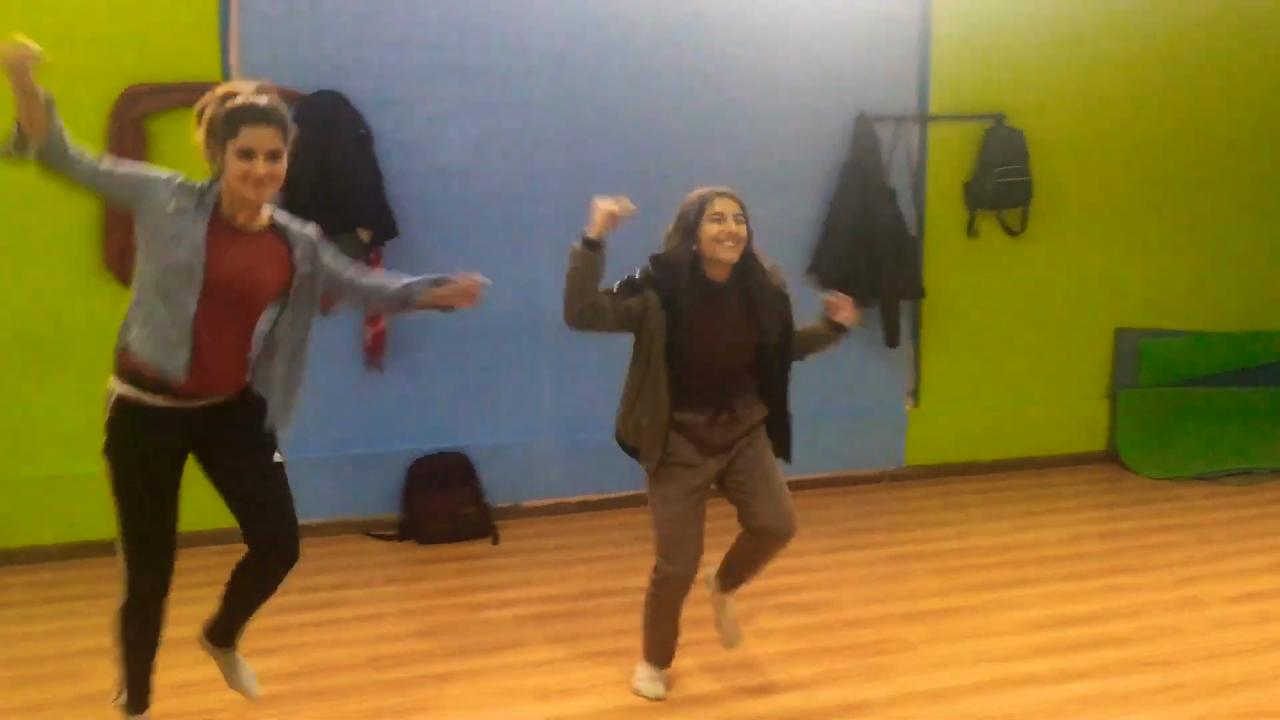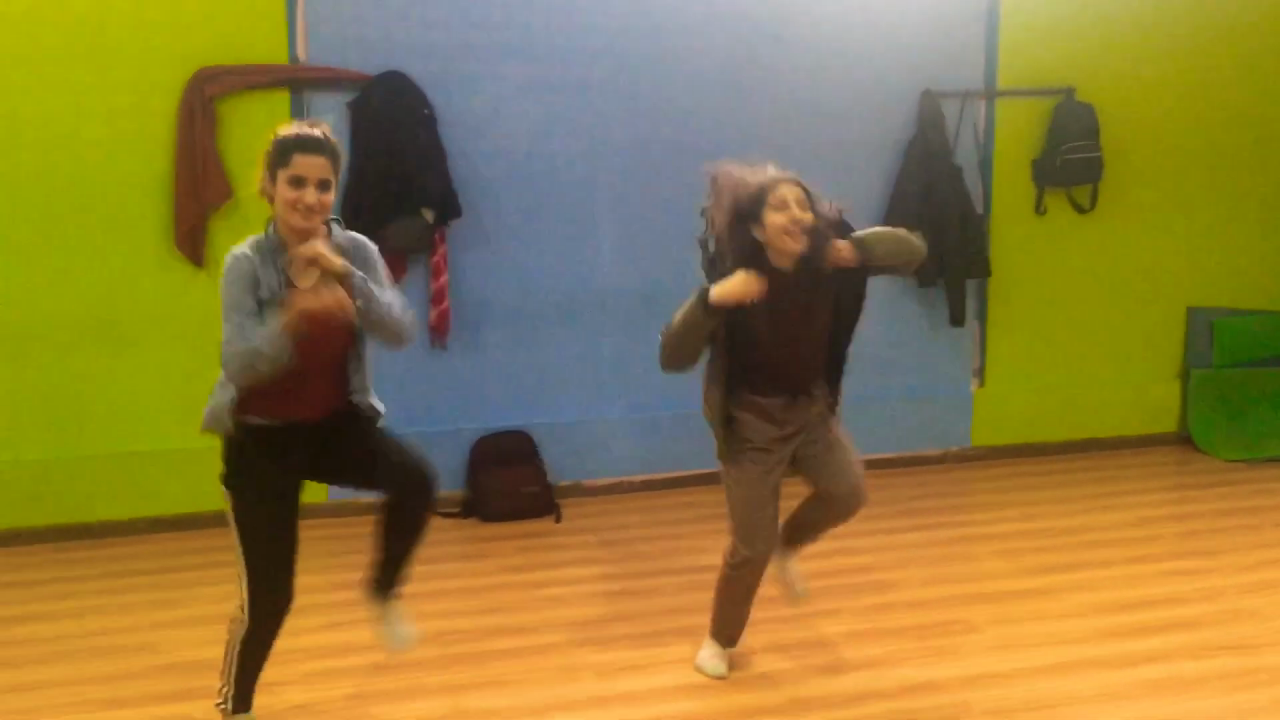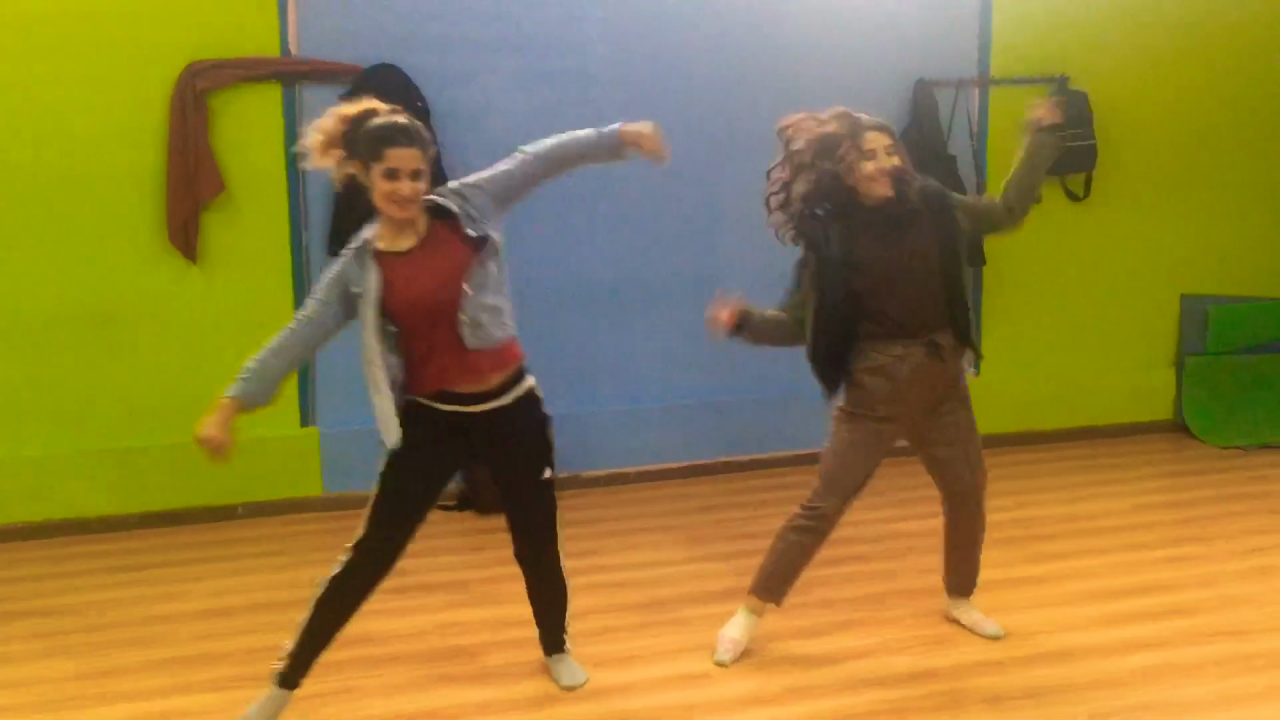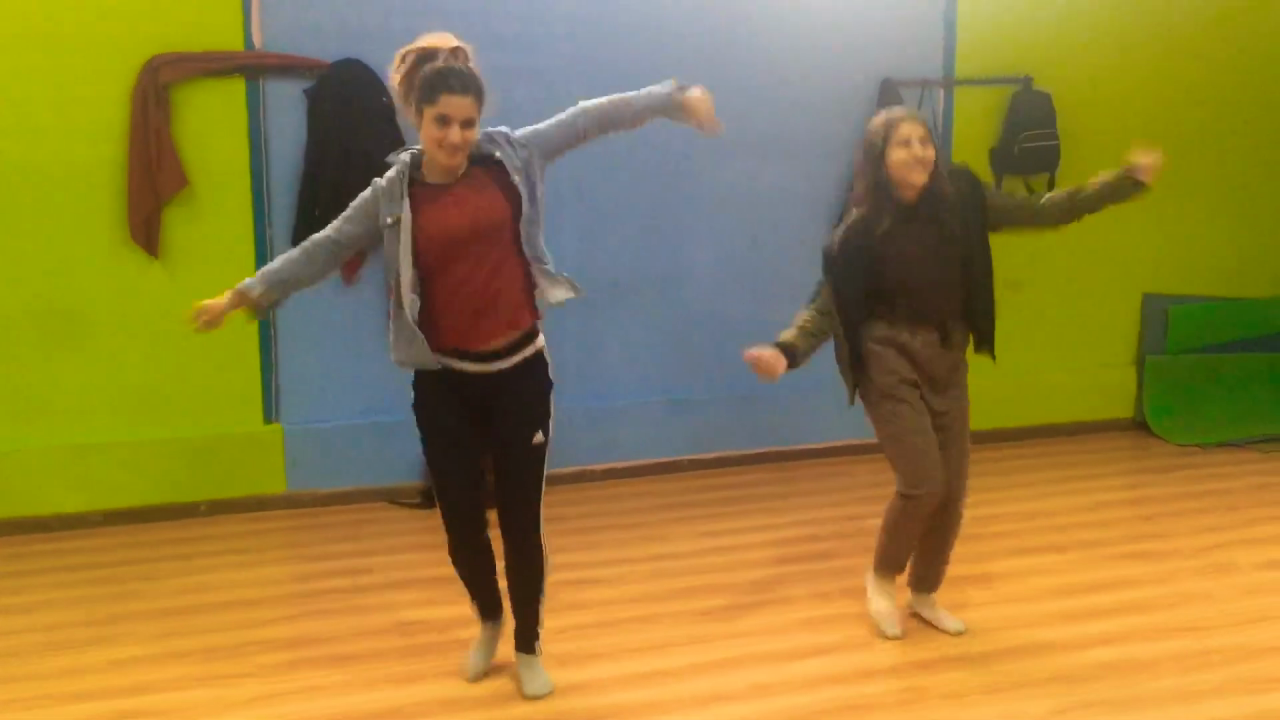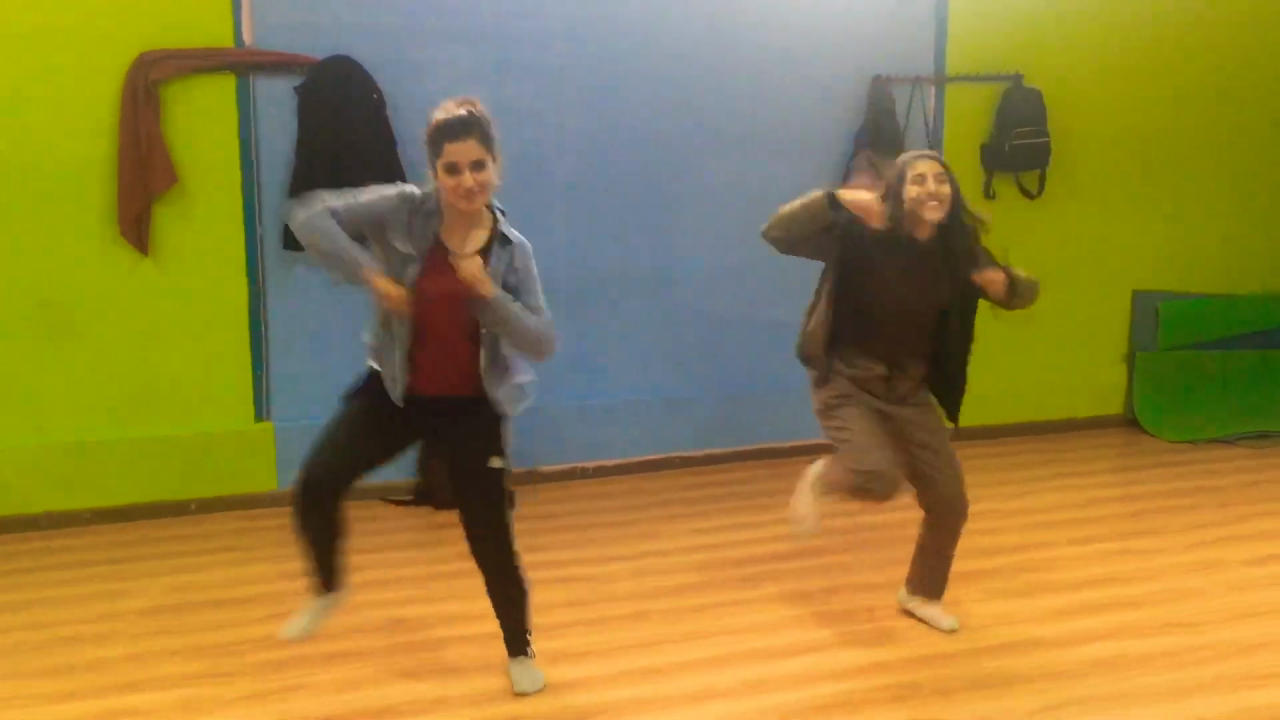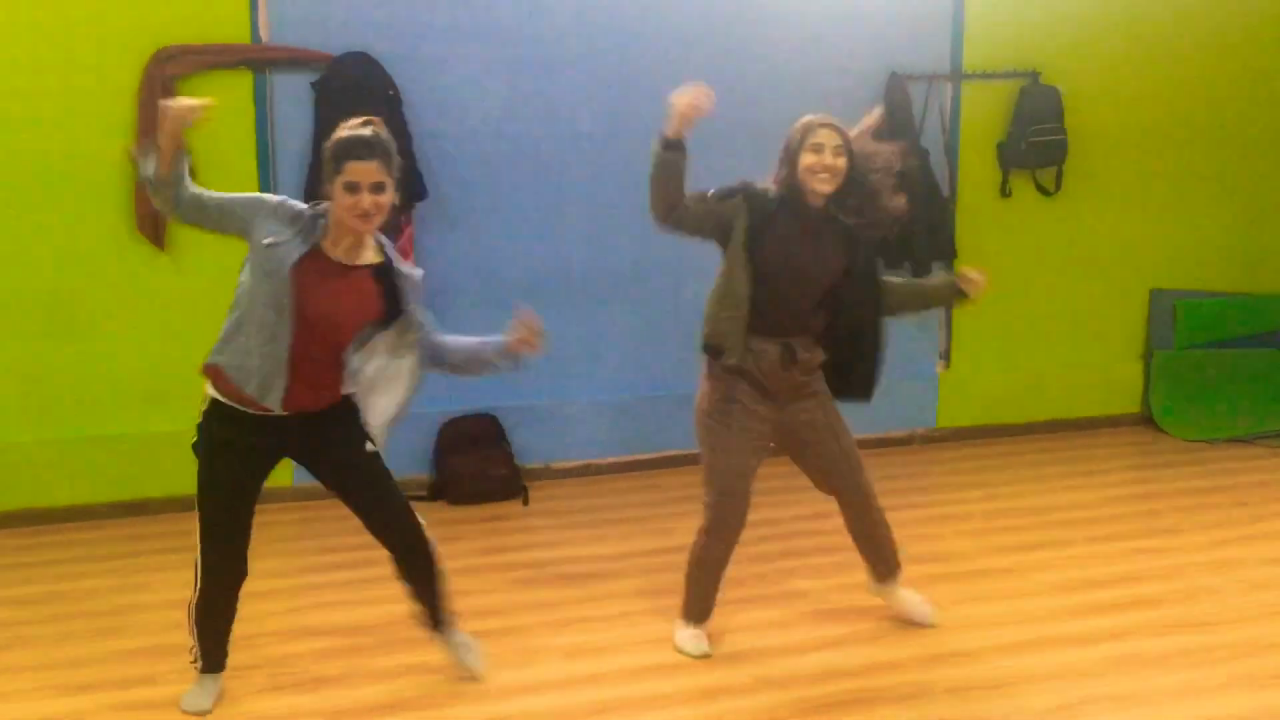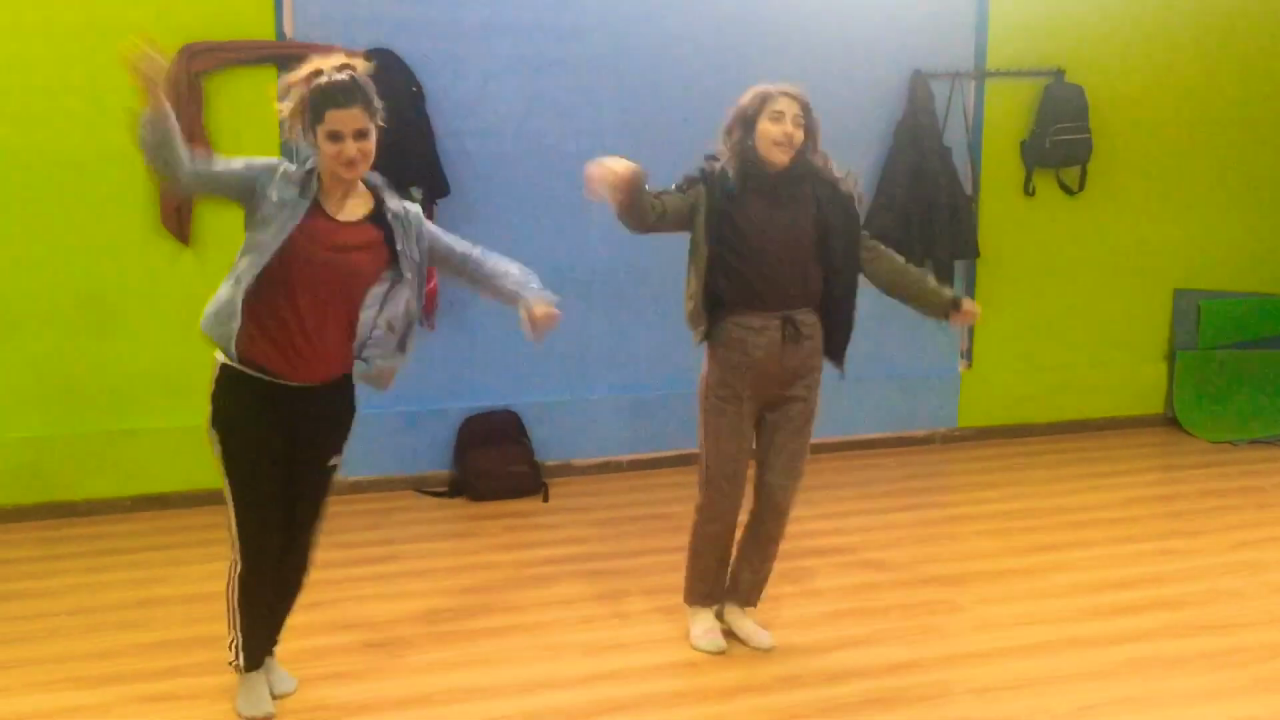
dt=0.4s
person 1, frame 1
left shoulder: (297, 243)
right shoulder: (167, 201)
left elbow: (364, 289)
right elbow: (62, 160)
left wrist: (434, 291)
left hip: (232, 409)
right hip: (147, 411)
left knee: (278, 544)
right knee: (148, 578)
left ankle: (222, 638)
person 1, frame 2
left shoulder: (357, 252)
right shoulder: (246, 262)
left elbow: (400, 329)
right elbow: (243, 363)
left wrist: (340, 272)
right wrist: (300, 311)
left hip: (339, 422)
right hip: (260, 437)
left knee: (416, 482)
right knee: (268, 595)
left ankle: (384, 590)
person 1, frame 3
left shoulder: (464, 207)
right shoulder: (357, 267)
left elbow: (539, 159)
right elbow: (298, 340)
left wrist: (617, 138)
right wrist: (229, 407)
left hip: (512, 408)
right hip: (431, 420)
left knee: (537, 549)
right knee: (369, 558)
left ankle: (555, 647)
person 1, frame 4
left shoulder: (509, 154)
right shoulder: (391, 193)
left elbow: (590, 117)
right elbow: (323, 251)
left wrist: (676, 98)
right wrist: (241, 296)
left hip: (519, 370)
right hip: (444, 377)
left knee: (521, 518)
right knee: (462, 520)
left ankle: (529, 647)
right ankle: (489, 623)
person 1, frame 5
left shoulder: (512, 249)
right shoulder: (403, 209)
left elbow: (539, 342)
right elbow: (310, 213)
left wrist: (487, 292)
right wrist: (371, 276)
left hip: (467, 406)
right hip: (391, 388)
left knee: (491, 541)
right knee: (314, 489)
left ankle: (519, 650)
right ankle: (326, 590)
person 1, frame 6
left shoulder: (395, 280)
right shoulder: (280, 222)
left elbow: (433, 350)
right elbow: (178, 201)
left wrist: (507, 347)
right wrist: (170, 142)
left hip: (326, 416)
right hip: (237, 415)
left knee: (403, 530)
right knee: (222, 563)
left ankle: (443, 625)
right ankle: (210, 668)
person 1, frame 7
left shoulder: (397, 222)
right shoulder: (276, 186)
left elbow: (473, 260)
right elbow: (178, 171)
left wrist: (530, 296)
right wrist: (156, 99)
left hip: (327, 393)
right hip: (250, 386)
left knee: (296, 537)
right knee: (257, 540)
left ankle: (266, 647)
right ankle: (249, 666)
person 2, frame 1
left shoulder: (761, 290)
right shoulder: (660, 290)
left elbow: (782, 352)
right elbow: (580, 313)
left wrist: (833, 327)
right wrist: (593, 240)
left hip: (743, 432)
right hip: (679, 441)
left knee: (775, 526)
right knee: (676, 564)
left ankle: (724, 587)
right ankle: (653, 661)
person 2, frame 2
left shoulder: (829, 255)
right shoulder: (732, 278)
left elbow: (911, 249)
right elbow: (673, 358)
left wrist: (859, 249)
right wrist: (711, 298)
left hip: (812, 411)
right hip: (753, 422)
left knee: (847, 491)
right knee: (750, 548)
left ankle: (789, 543)
right ankle: (719, 640)
person 2, frame 3
left shoulder: (928, 207)
right shoulder: (828, 238)
left elbow: (1009, 212)
right elbow: (796, 324)
left wrist: (1043, 136)
right wrist: (740, 320)
left hip: (939, 380)
right hip: (873, 388)
left knee: (968, 495)
right knee: (824, 505)
left ankle: (959, 598)
right ankle: (753, 609)
person 2, frame 4
left shoulder: (964, 200)
right shoulder: (862, 230)
left elbow: (1046, 212)
right elbow: (824, 308)
left wrist: (1126, 179)
right wrist: (785, 351)
left hip: (948, 364)
right hip: (890, 366)
left knee: (949, 492)
right knee: (923, 485)
left ankle: (924, 595)
right ankle: (882, 581)
person 2, frame 5
left shoulder: (960, 250)
right shoulder: (859, 238)
left elbow: (1024, 292)
right elbow: (777, 233)
left wrist: (1006, 282)
right wrist: (836, 201)
left hip: (909, 390)
right hip: (847, 385)
left knee: (952, 502)
right knee: (875, 478)
left ankle: (921, 594)
right ankle: (823, 478)
person 2, frame 6
left shoulder: (848, 230)
right shoulder: (753, 211)
left elbow: (876, 297)
right elbow: (671, 212)
left wrist: (951, 286)
right wrist: (674, 137)
left hip: (804, 380)
right hip: (738, 380)
left knee: (855, 490)
right knee: (726, 512)
left ankle: (889, 584)
right ankle: (692, 618)
person 2, frame 7
left shoulder: (822, 194)
right shoulder: (718, 189)
left elbow: (869, 256)
right elbow: (643, 216)
left wrist: (943, 301)
right wrist: (622, 183)
left hip: (800, 358)
right hip: (737, 355)
left knee: (775, 499)
right knee: (720, 496)
left ankle: (740, 605)
right ankle: (702, 605)
